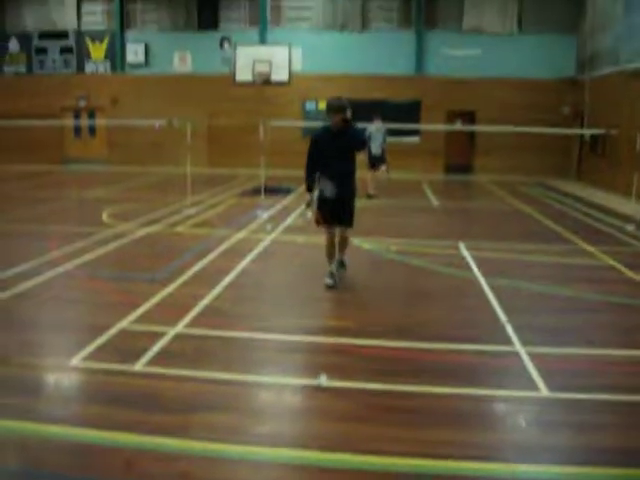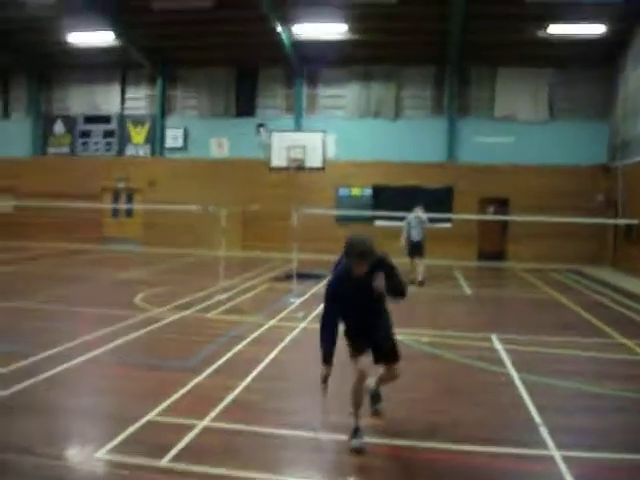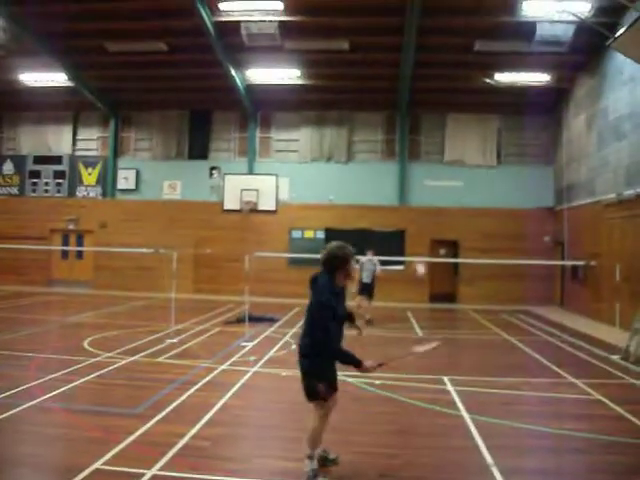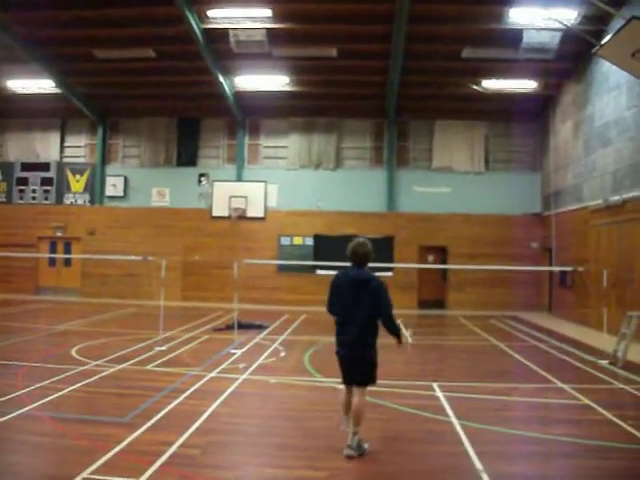
dt=1s
person 1, frame 1
left shoulder: (351, 132)
right shoulder: (319, 136)
left elbow: (361, 144)
right elbow: (311, 165)
left wrist: (349, 123)
right wrist: (309, 191)
left hip: (346, 191)
right hip: (326, 191)
left knee: (344, 234)
right knee: (330, 233)
left ankle: (341, 259)
right ankle: (331, 270)
person 1, frame 2
left shoulder: (381, 263)
right shoulder: (337, 281)
left elbow: (401, 291)
right elbow: (328, 321)
left wrist: (387, 288)
right wrist: (327, 363)
left hip: (380, 322)
right hip: (355, 327)
left knee: (392, 373)
right knee: (361, 371)
left ankle: (374, 387)
right ankle: (356, 427)
person 1, frame 3
left shoulder: (336, 286)
right shoulder: (324, 297)
right elbow: (331, 345)
left wrist: (350, 317)
right wrist: (359, 364)
left hip: (324, 353)
right hip: (314, 358)
left knee: (329, 402)
right knee: (322, 409)
left ankle: (316, 451)
person 1, frame 4
left shoulder: (338, 279)
right shoulder: (375, 284)
left elbow: (331, 309)
right elbow: (386, 315)
right wrist: (397, 335)
left hip: (343, 344)
right hip: (364, 346)
left knee: (348, 389)
right knee: (359, 392)
left ankle: (350, 434)
right ankle: (353, 442)
